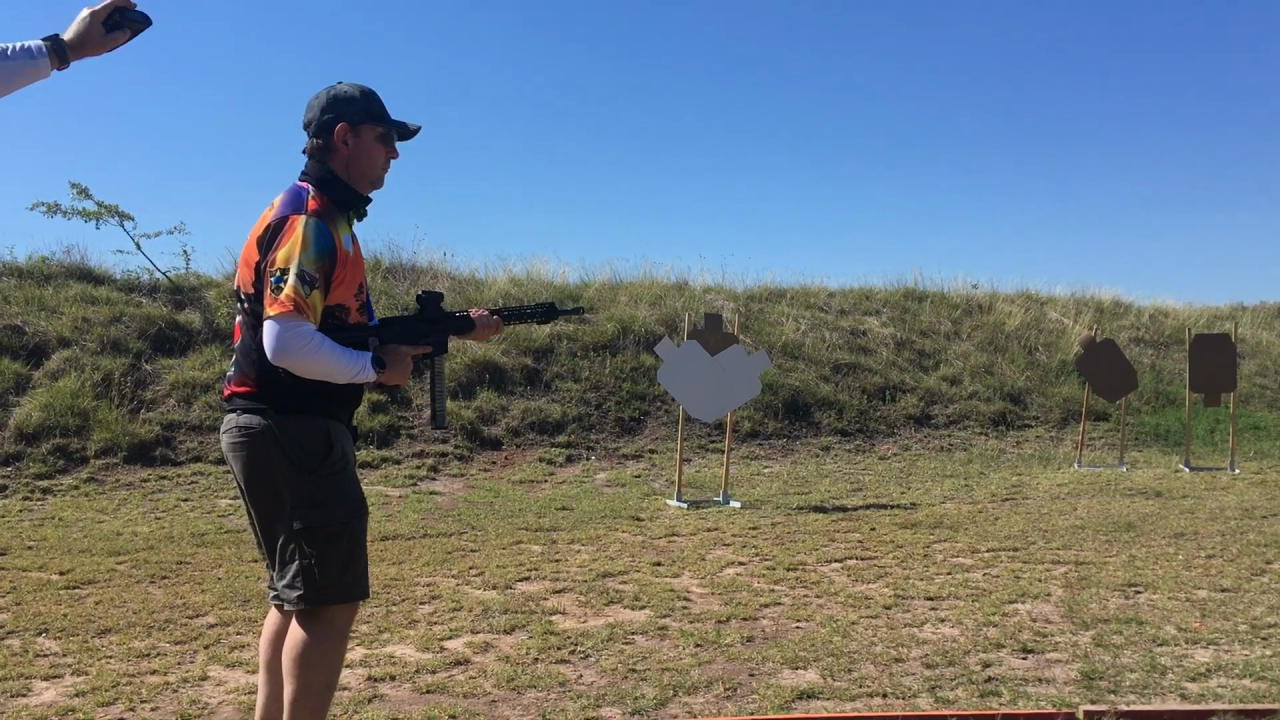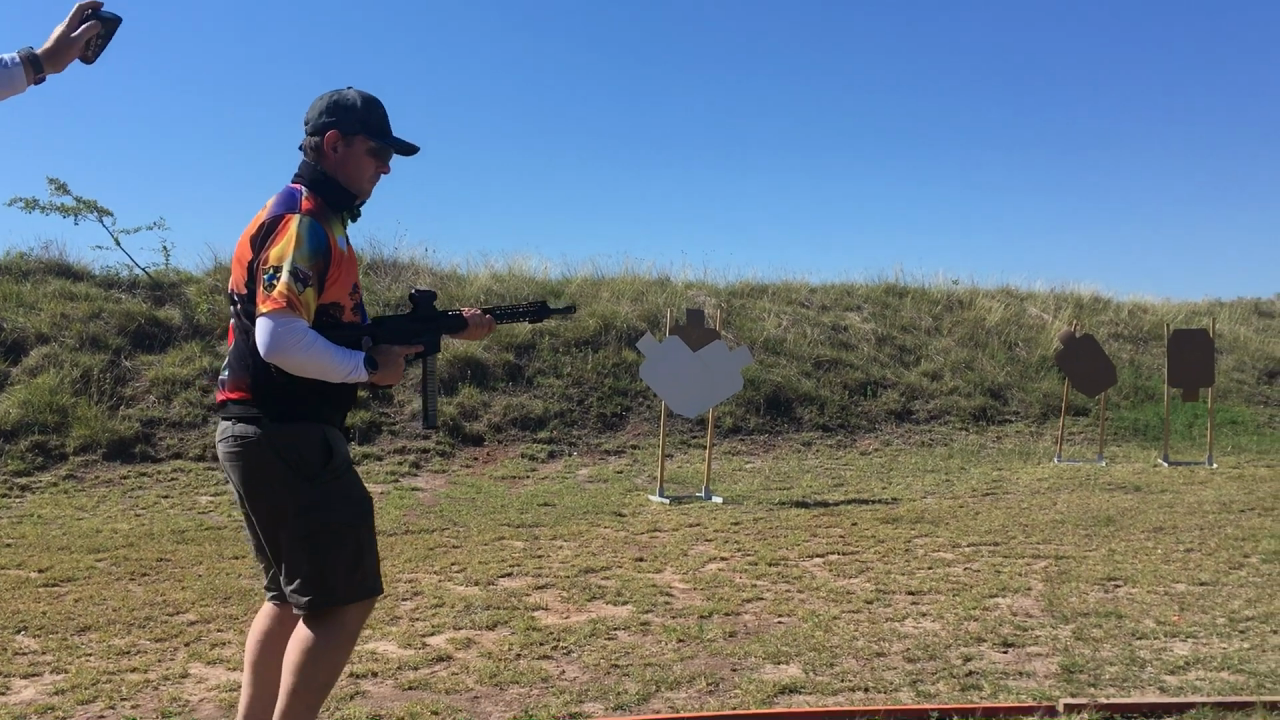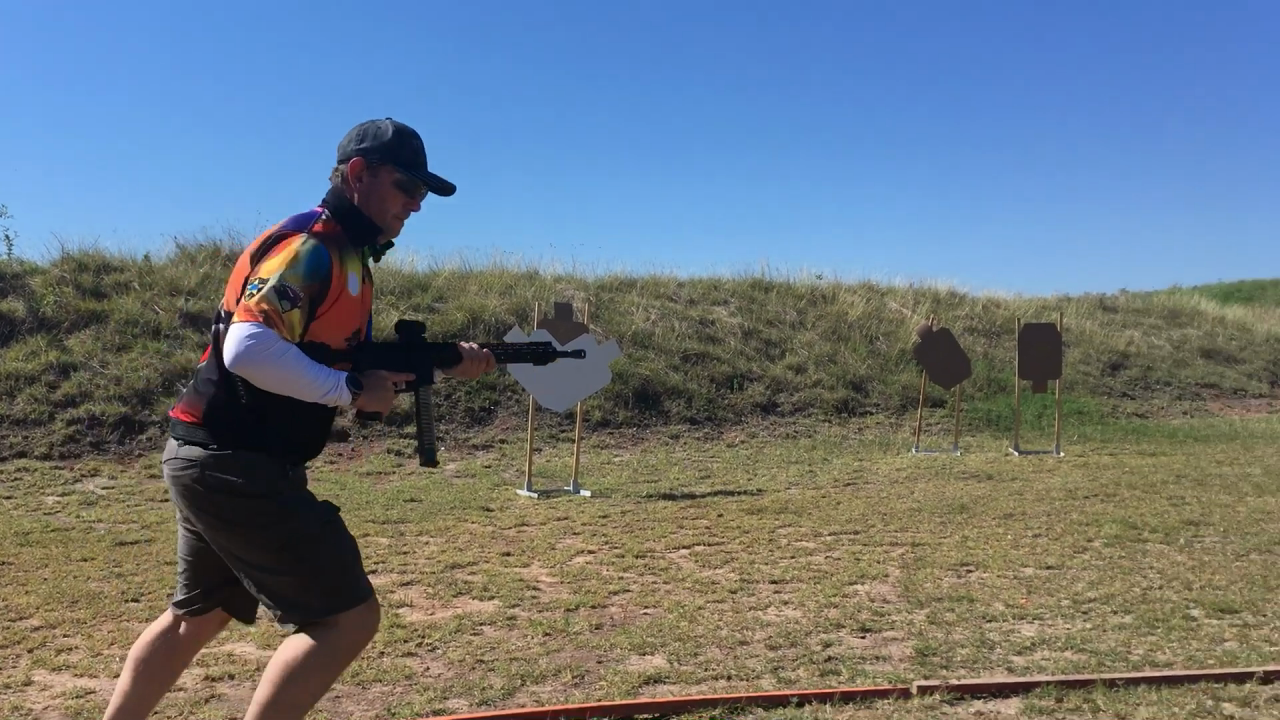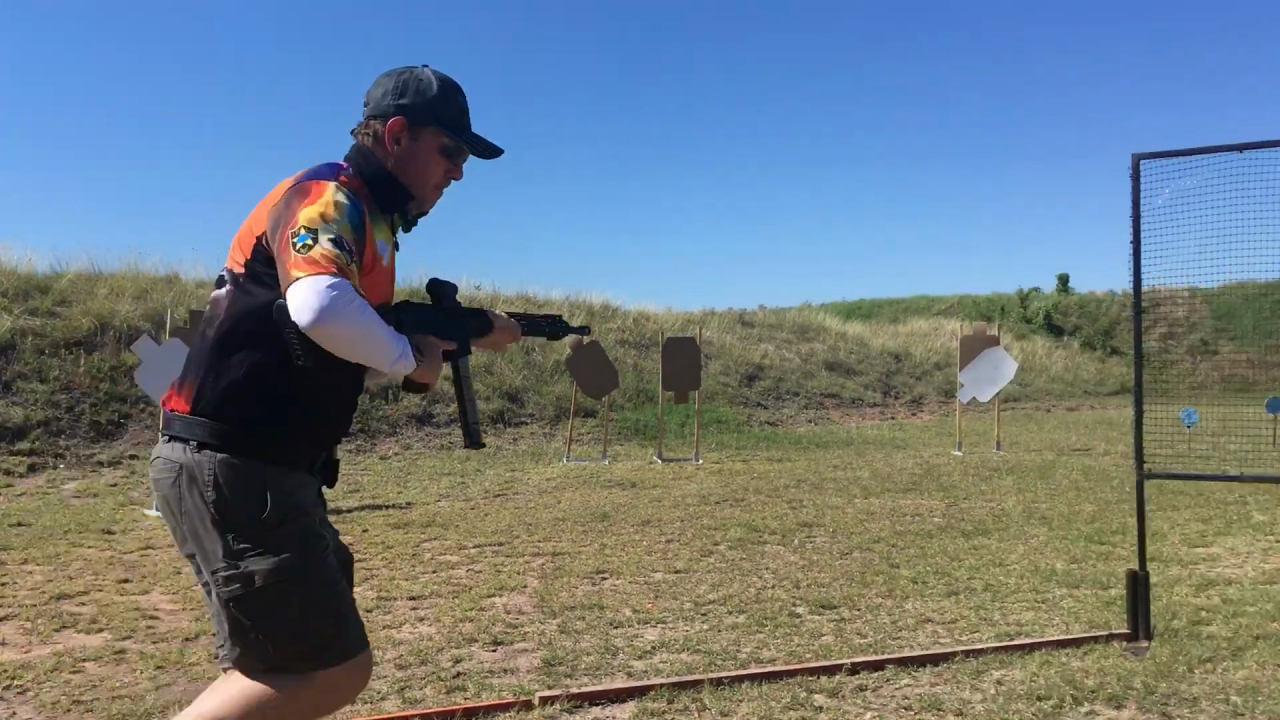
dt=0.4s
person 1, frame 1
left shoulder: (329, 219)
right shoulder: (307, 220)
left elbow: (351, 331)
right elbow: (287, 343)
left wrist: (454, 329)
right wrist: (378, 368)
left hip: (282, 434)
right hip: (291, 434)
left knee: (297, 596)
right knee: (329, 600)
person 1, frame 2
left shoulder: (319, 221)
right shoulder: (301, 220)
left elbow: (338, 331)
right elbow: (279, 341)
left wrist: (445, 329)
right wrist: (370, 367)
left hip: (270, 437)
right hip: (287, 439)
left knee: (293, 596)
right knee: (341, 601)
person 1, frame 3
left shoulder: (350, 259)
right shoulder: (307, 246)
right elbow: (248, 351)
left wrist: (447, 364)
right wrist: (351, 391)
left hip: (217, 459)
right hip: (234, 463)
left knee: (199, 613)
right knee: (347, 618)
person 1, frame 4
left shoulder: (369, 217)
right shoulder: (324, 196)
left elbow: (355, 324)
right elbow: (320, 310)
left wrist: (476, 333)
right wrist: (410, 358)
left hip: (276, 470)
right hip: (228, 468)
